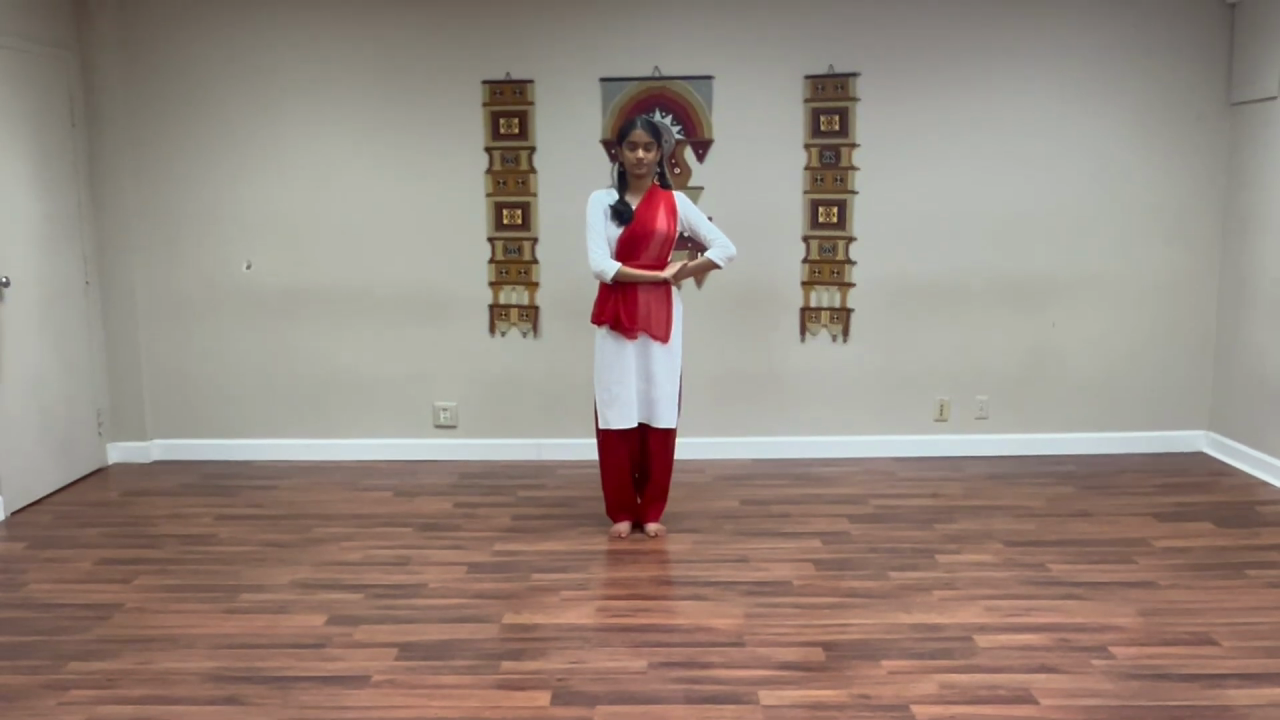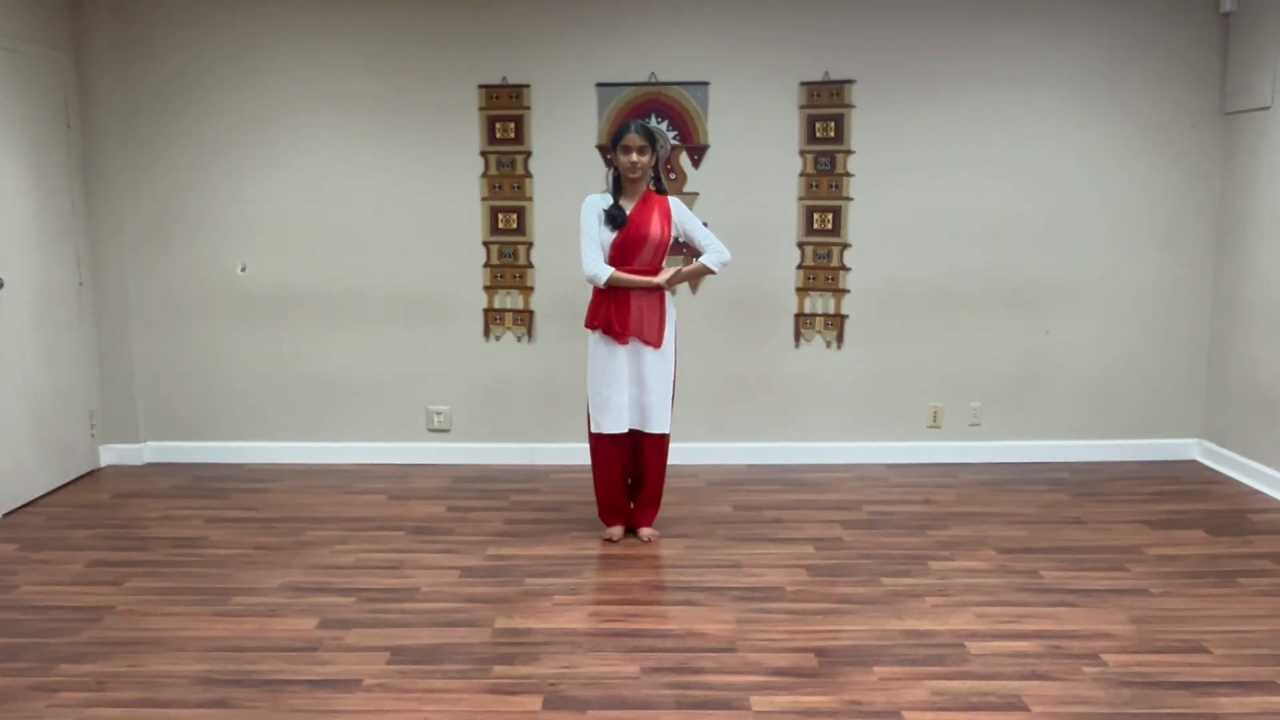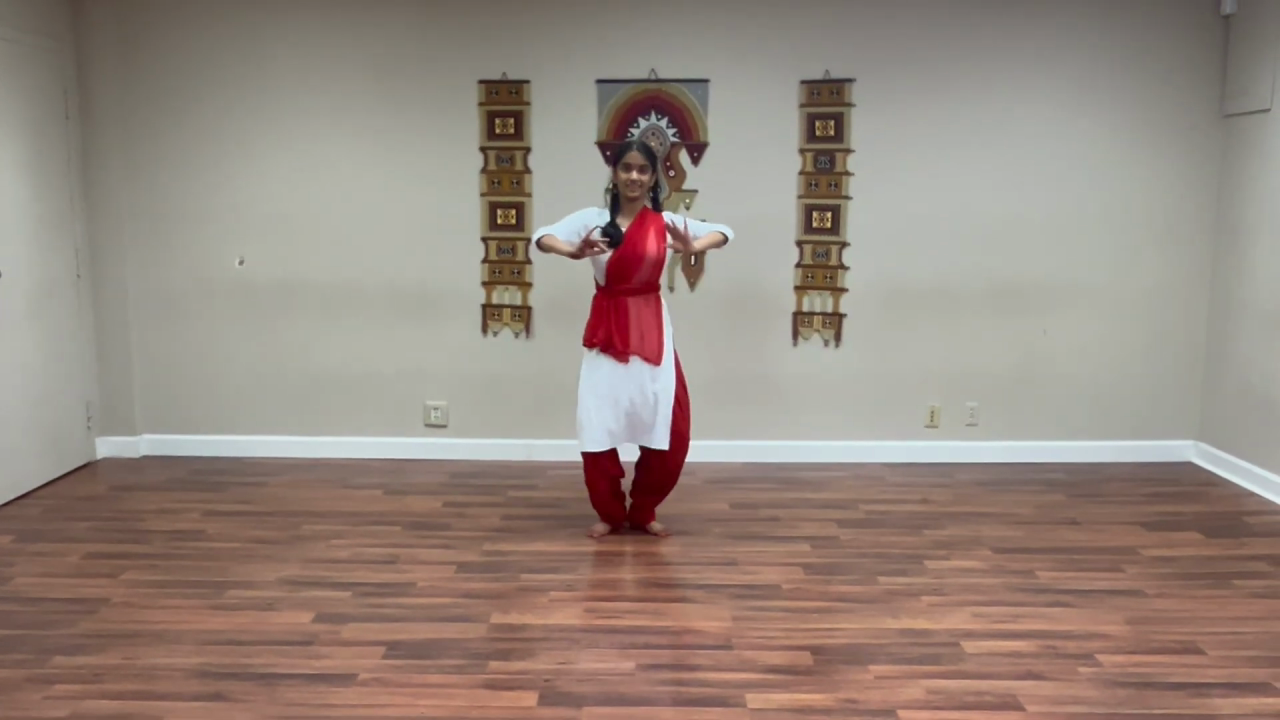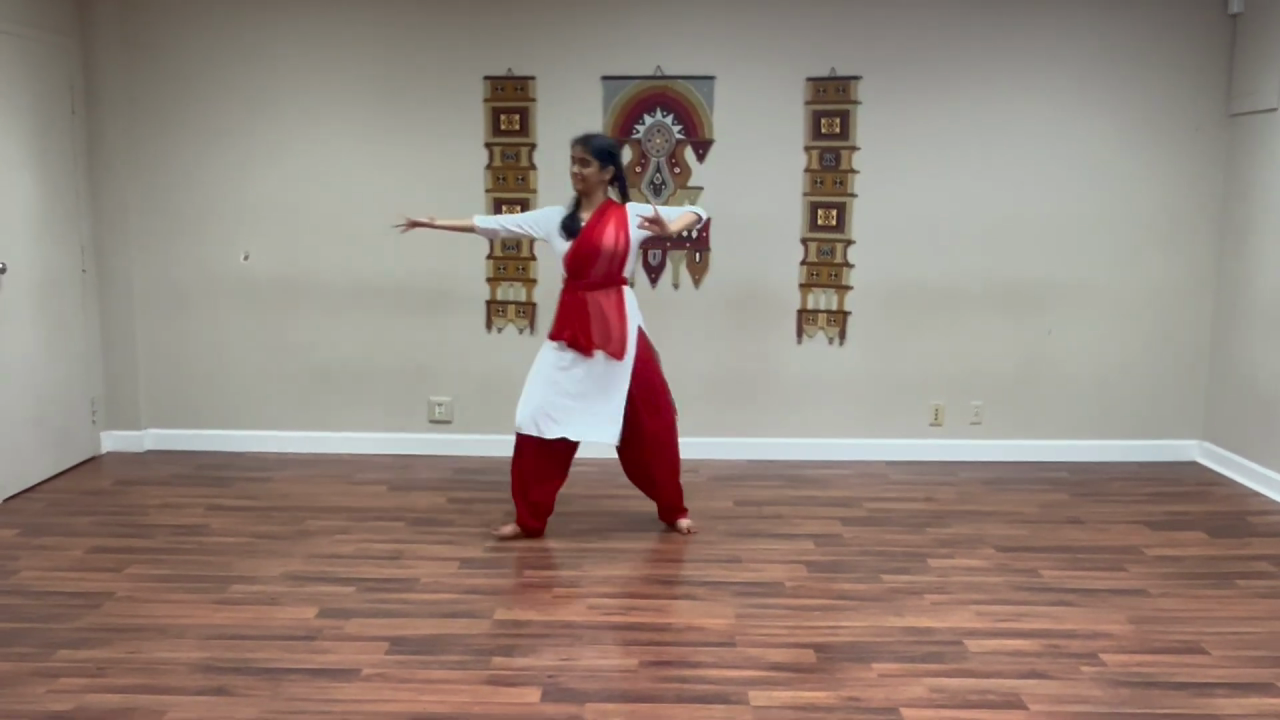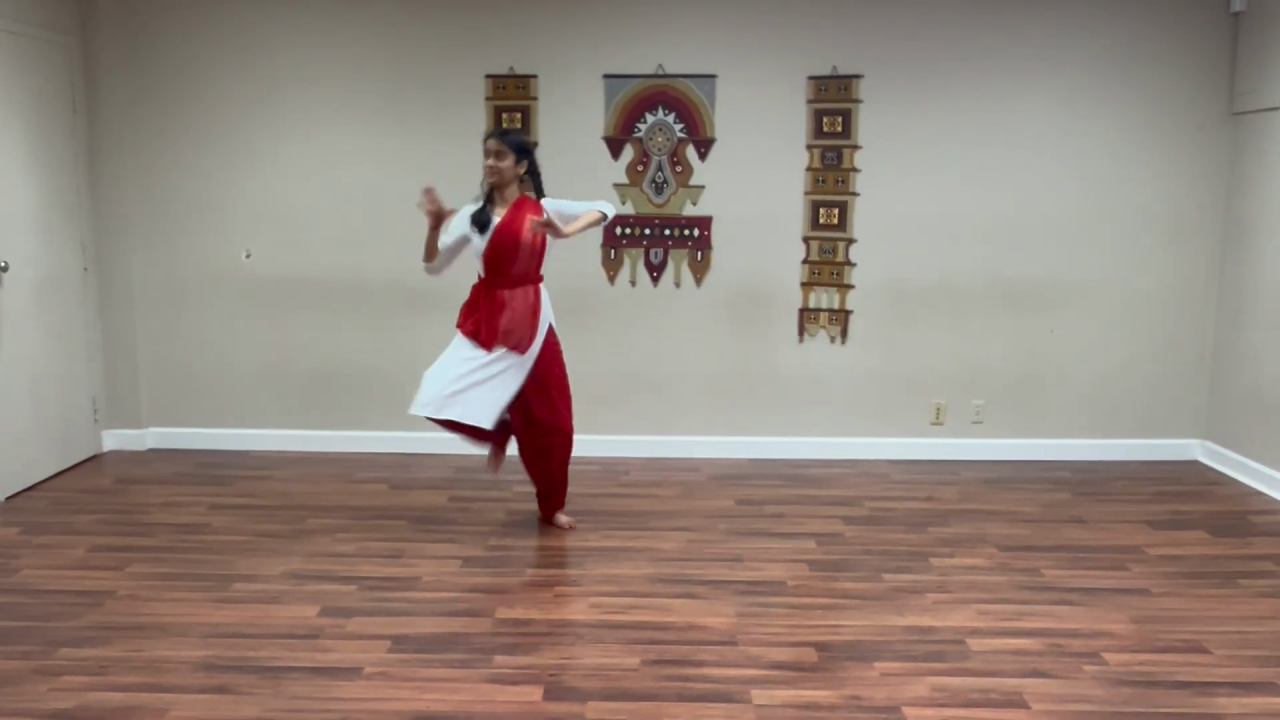
dt=1s
person 1, frame 1
left shoulder: (675, 201)
right shoulder: (601, 200)
left elbow: (725, 248)
right elbow: (600, 265)
left wrist: (680, 274)
right wrist: (658, 274)
left hip: (661, 316)
right hip: (616, 317)
left knee: (659, 411)
right knee: (617, 413)
left ankle: (651, 510)
right ankle: (622, 511)
person 1, frame 2
left shoulder: (670, 207)
right shoulder: (595, 205)
left elbow: (719, 254)
right elbow: (593, 269)
left wrist: (673, 279)
right wrist: (651, 280)
left hip: (654, 321)
right hip: (609, 322)
left knee: (652, 420)
right knee: (608, 420)
left ankle: (644, 516)
right ankle: (614, 516)
person 1, frame 3
left shoulder: (666, 223)
right shoulder: (592, 219)
left elbow: (723, 231)
right elbow: (542, 236)
left wrist: (694, 246)
right wrist: (574, 251)
left hip: (652, 332)
right hip: (606, 334)
left knee: (671, 434)
right knee: (597, 432)
left ankle: (643, 511)
right ankle: (610, 513)
person 1, frame 4
left shoulder: (634, 215)
right shoulder: (556, 219)
left elbow: (697, 213)
right elbow: (496, 225)
left wrist: (670, 230)
right wrist: (437, 224)
left hip: (619, 327)
right hip: (572, 329)
left knee: (652, 424)
right knee: (538, 419)
left ankle: (673, 509)
right ankle: (529, 518)
person 1, frame 5
left shoulder: (546, 210)
right shoulder: (472, 215)
left elbow: (603, 210)
right elbow: (433, 266)
left wrist: (564, 232)
right wrist: (435, 224)
left hip: (530, 321)
right hip: (483, 321)
left knee: (548, 422)
right knee: (440, 399)
left ankle: (552, 506)
right ankle: (498, 431)
